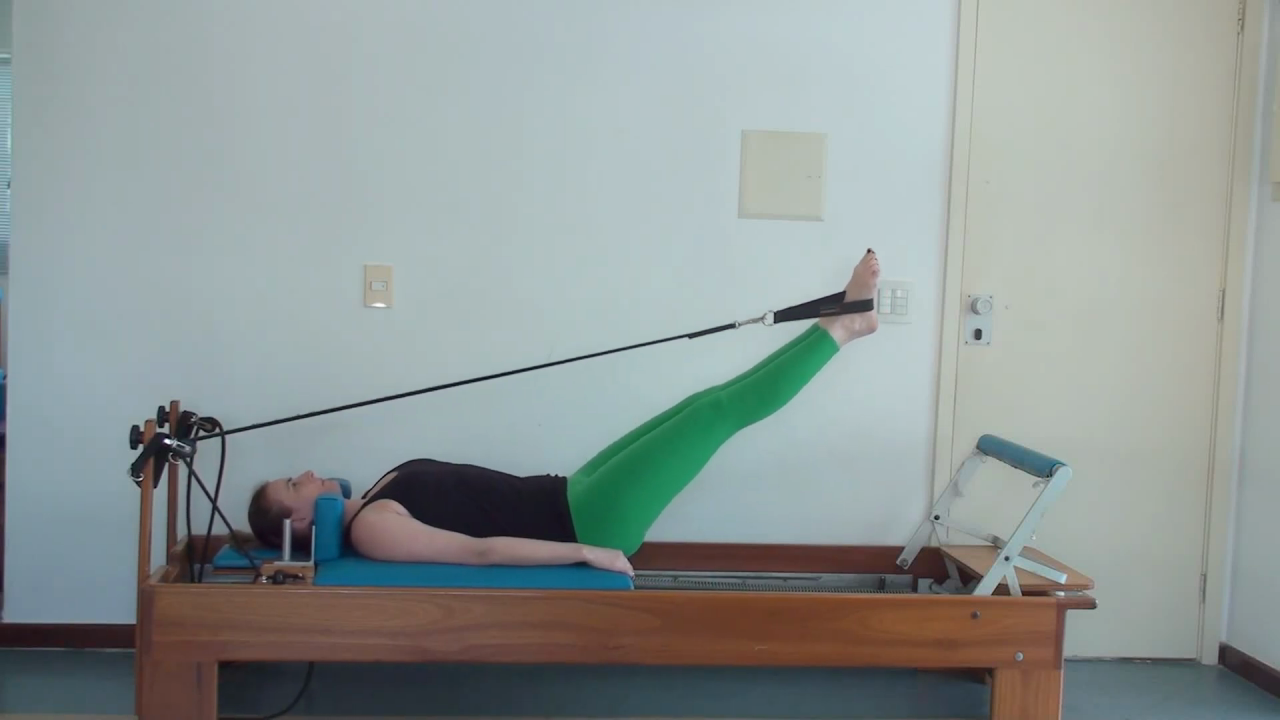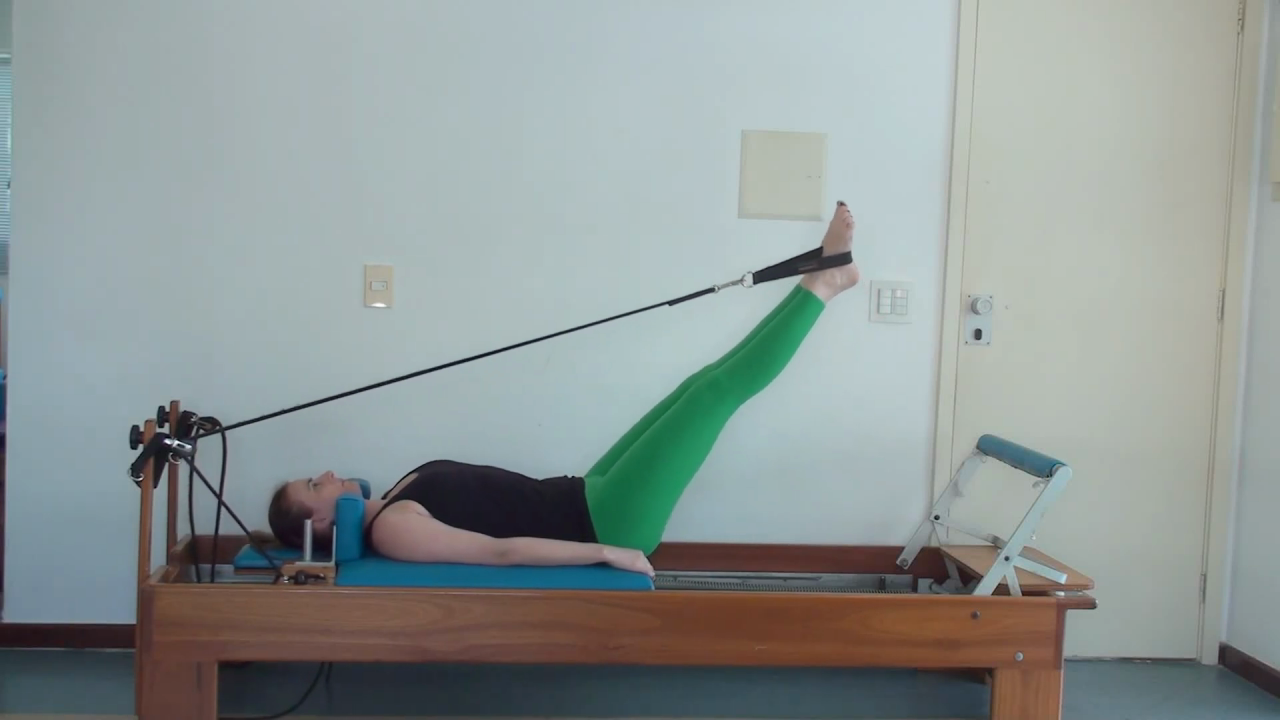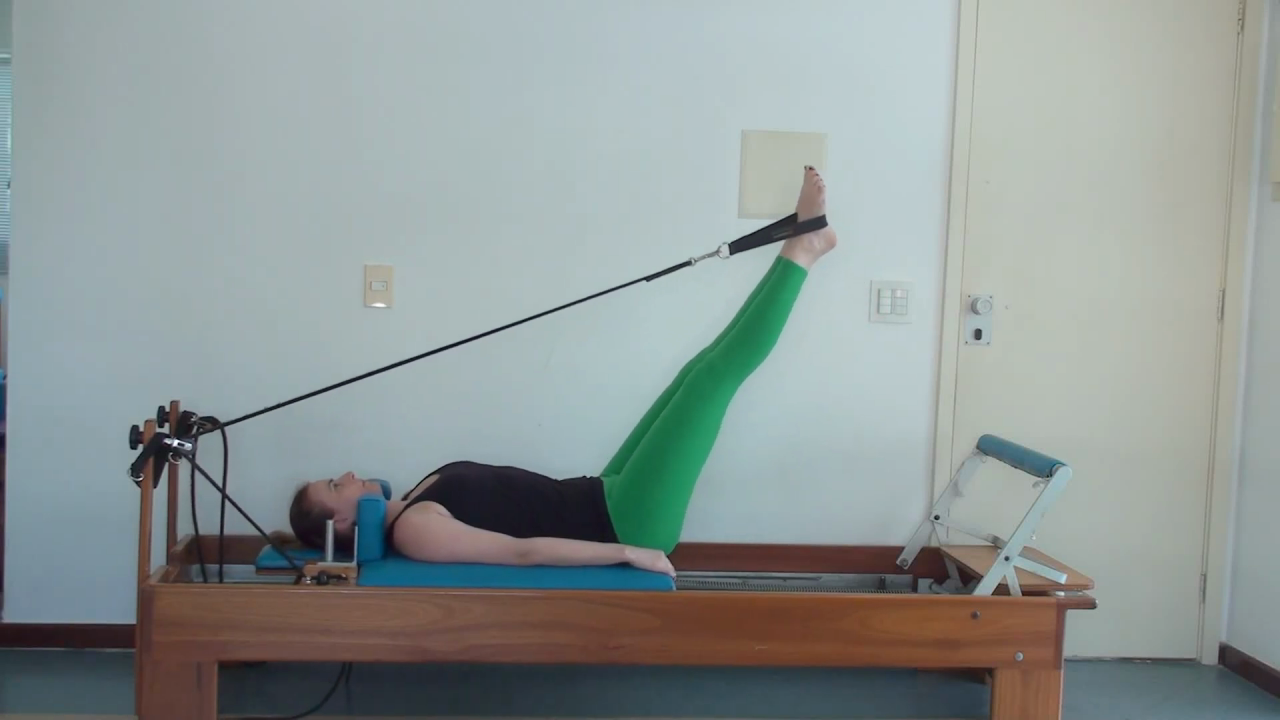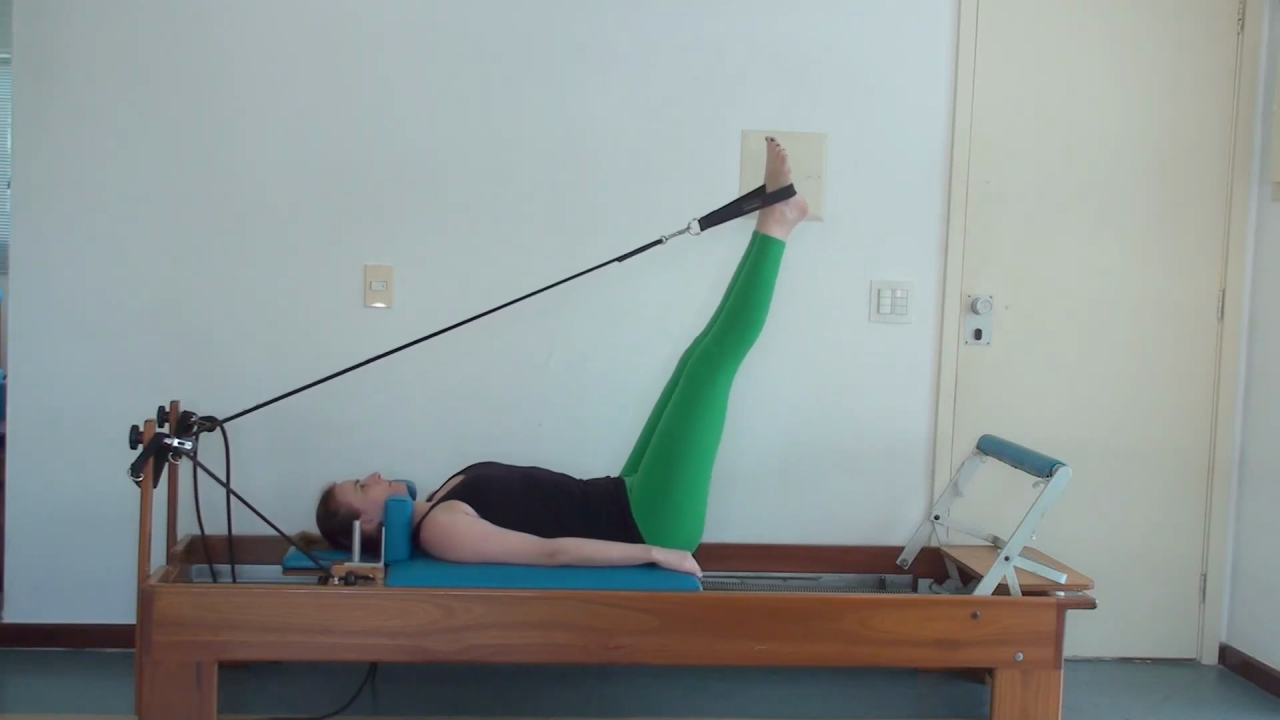
dt=0.5s
person 1, frame 1
left shoulder: (377, 500)
right shoulder: (370, 530)
right elbow: (478, 551)
right wrist: (585, 552)
left hip: (568, 498)
right hip: (581, 524)
left knee: (708, 404)
right knee: (719, 412)
left ankle: (840, 322)
right ankle: (837, 327)
person 1, frame 2
left shoulder: (398, 500)
right shoulder: (391, 531)
right elbow: (498, 551)
right wrist: (604, 552)
left hip: (584, 497)
right hip: (600, 522)
left knee: (705, 383)
right knee: (717, 390)
left ankle: (820, 281)
right ankle: (818, 286)
person 1, frame 3
left shoulder: (419, 503)
right shoulder: (413, 531)
right elbow: (521, 552)
right wrist: (627, 552)
left hip: (604, 499)
right hip: (625, 523)
left knee: (706, 369)
right knee: (716, 373)
left ankle: (800, 249)
right ankle: (799, 253)
person 1, frame 4
left shoulder: (442, 502)
right shoulder: (441, 530)
right elbow: (549, 552)
right wrist: (654, 553)
left hip: (624, 499)
right hip: (650, 523)
left knee: (703, 357)
right knee: (715, 358)
right ankle: (772, 225)
